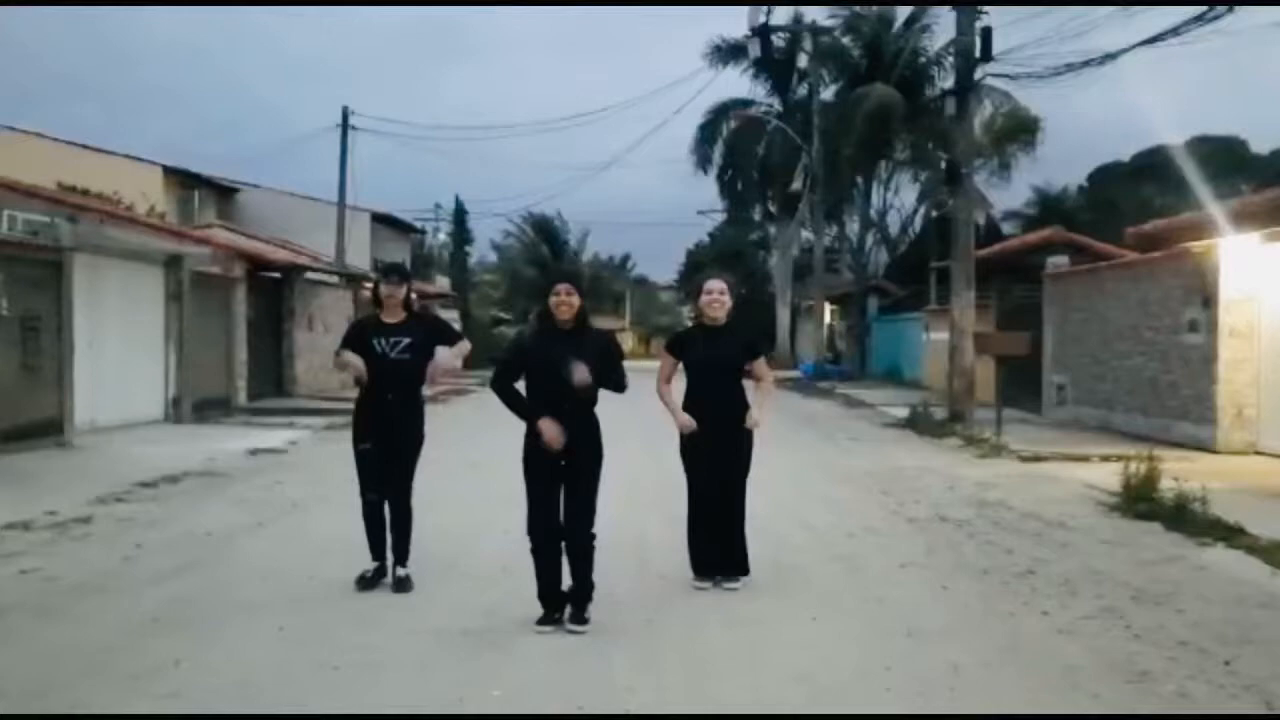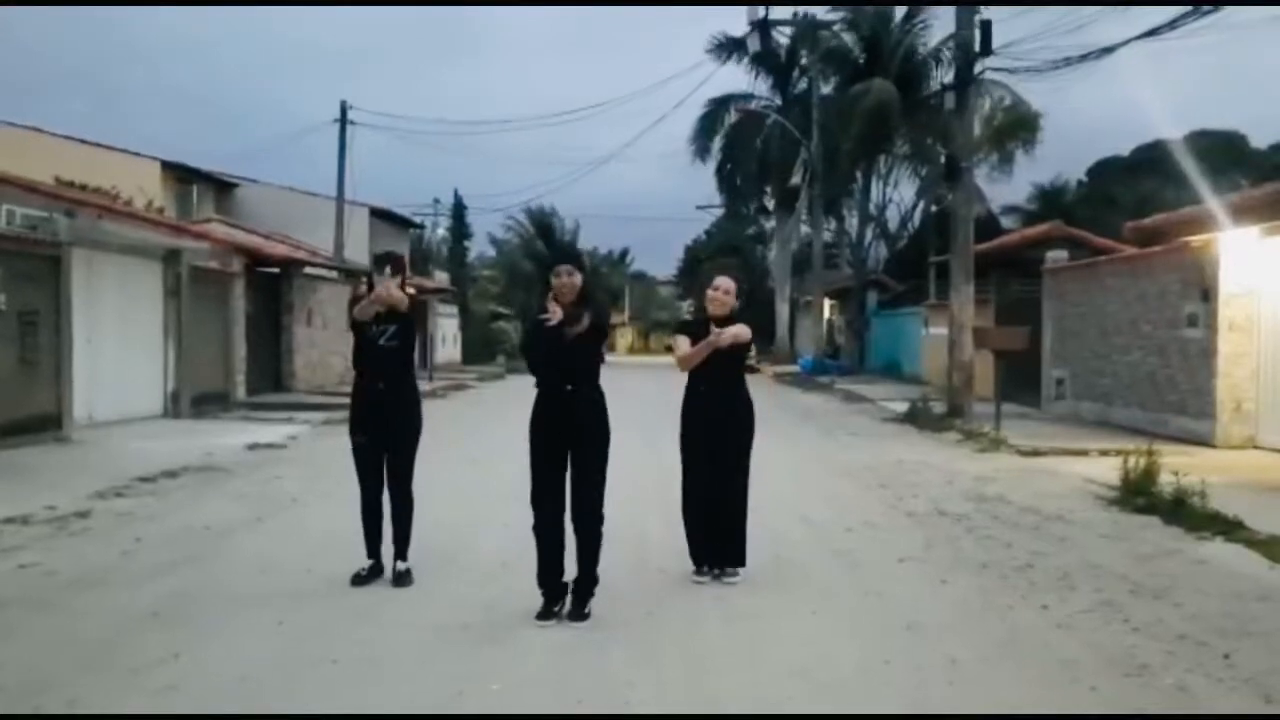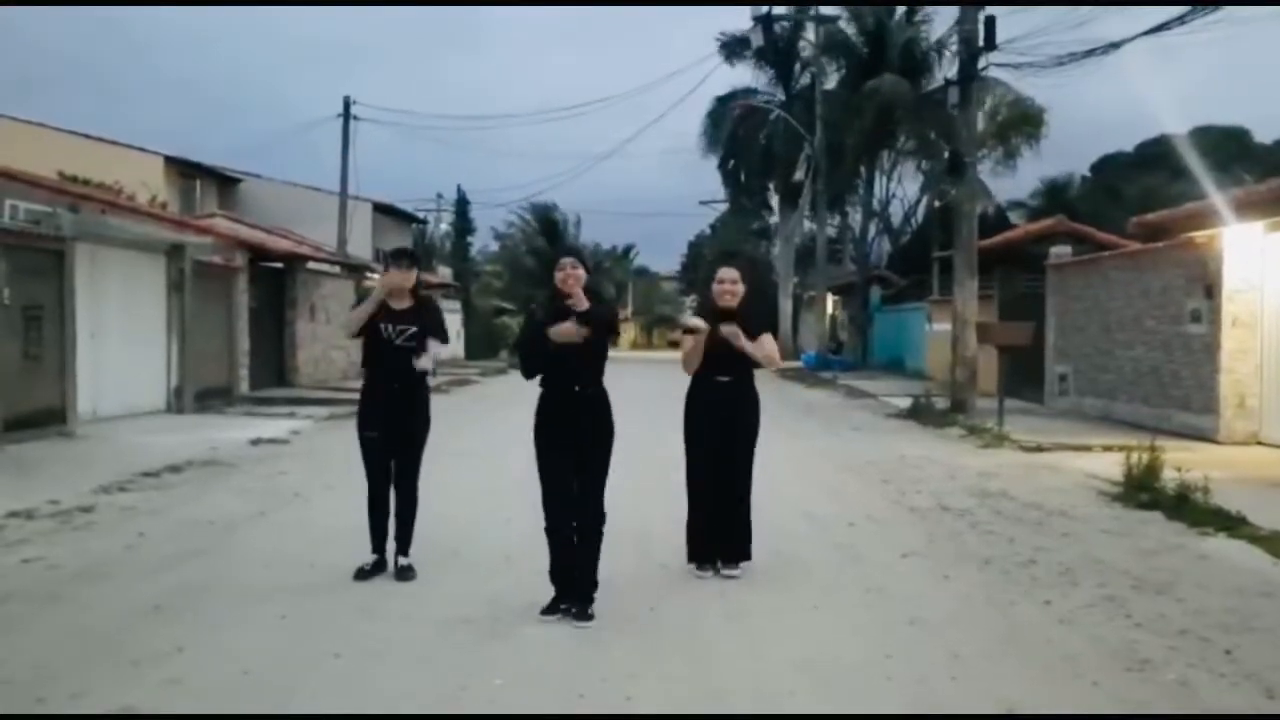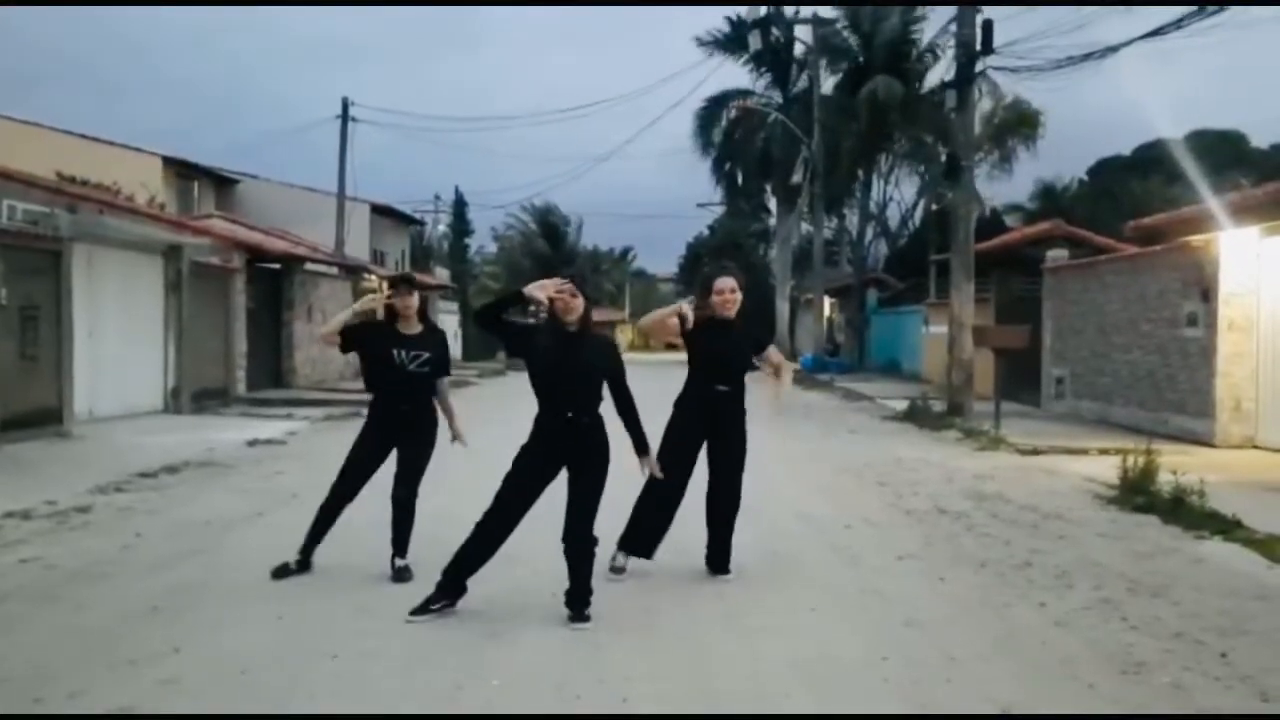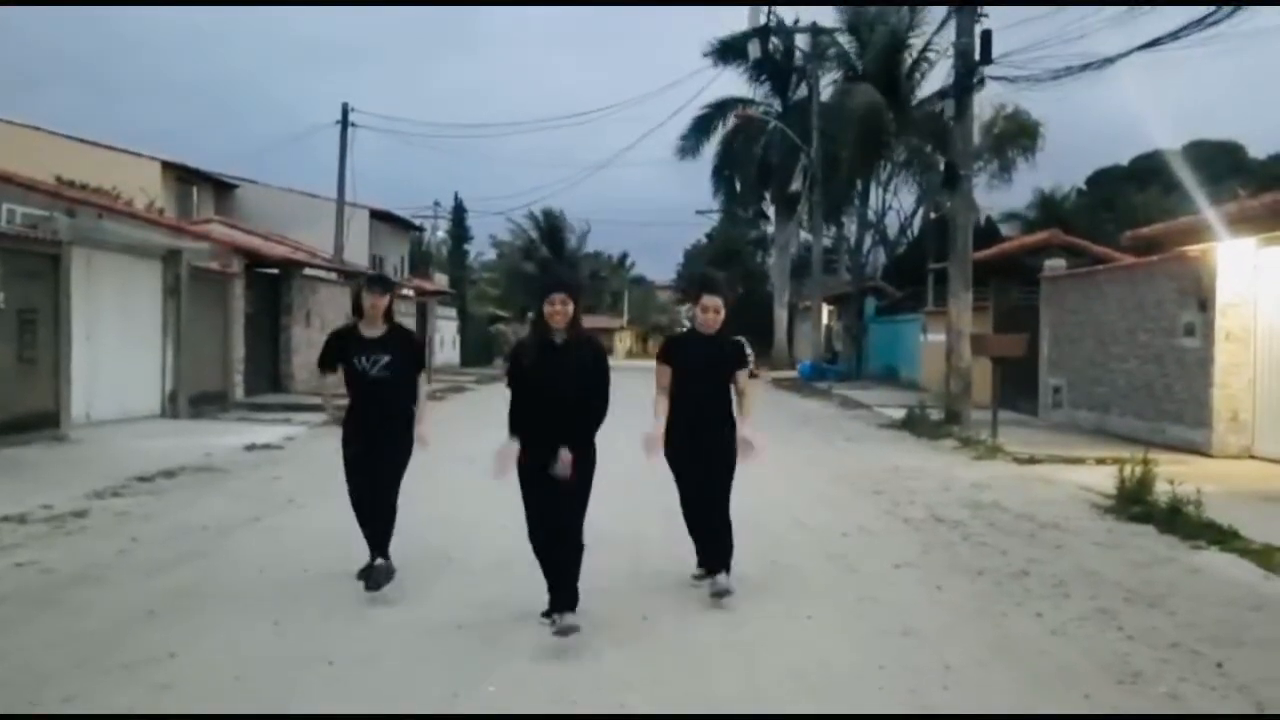
dt=0.7s
person 1, frame 1
left shoulder: (599, 341)
right shoulder: (529, 341)
left elbow: (619, 383)
right elbow: (500, 382)
left wrist: (591, 378)
right wrist: (536, 417)
left hip: (584, 438)
right hip: (541, 440)
left knee: (578, 525)
right knee: (542, 524)
left ankle: (580, 602)
right ankle: (551, 602)
person 1, frame 2
left shoulder: (593, 315)
right shoulder: (540, 321)
left elbow: (592, 329)
right elbow: (536, 364)
left wrist: (565, 321)
right wrist: (564, 333)
left hip: (588, 412)
right hip: (549, 412)
left knee: (587, 507)
right knee: (546, 506)
left ankle: (583, 594)
right ankle: (552, 594)
person 1, frame 3
left shoulder: (602, 311)
right shoulder: (541, 316)
left elbow: (604, 325)
right elbow: (528, 368)
left wrist: (585, 311)
right wrist: (550, 339)
left hip: (593, 411)
right hip: (553, 413)
left knee: (588, 508)
right knee: (557, 507)
left ankle: (584, 595)
right ankle: (563, 590)
person 1, frame 4
left shoulder: (603, 347)
right shoulder: (536, 338)
left elbow: (622, 397)
right elbow: (484, 317)
left wrist: (642, 449)
right wrist: (525, 294)
left hip: (589, 441)
right hip: (547, 436)
left knee: (579, 531)
right knee: (500, 514)
left ankle: (579, 602)
right ankle: (449, 588)
person 1, frame 5
left shoulder: (591, 349)
right shoulder: (525, 349)
left elbow: (599, 406)
right elbow: (518, 405)
left wrist: (572, 448)
right wrist: (514, 441)
left hip: (576, 444)
right hip: (534, 444)
left knee: (568, 523)
right knee: (542, 525)
left ankle: (566, 604)
right ankle: (558, 595)
person 2, frame 1
left shoulder: (423, 323)
right shoulder: (363, 326)
left elbow: (465, 344)
right elbow: (340, 358)
left wrist: (446, 358)
right wrist: (348, 360)
left hip: (407, 417)
right hip: (370, 417)
left knee: (399, 494)
right knee: (371, 494)
left ankle: (401, 566)
right ankle: (377, 563)
person 2, frame 2
left shoulder: (405, 307)
right shoulder: (361, 302)
left elbow: (399, 301)
right elbow: (361, 314)
left wrist: (390, 293)
right wrist: (374, 297)
left hip: (403, 405)
right hip: (366, 405)
left knee: (400, 486)
right knee: (370, 488)
left ankle: (401, 560)
right ankle: (373, 560)
person 2, frame 3
left shoulder: (427, 310)
right shoulder: (374, 305)
left elbow: (436, 345)
right elbow: (352, 327)
left wrist: (426, 360)
right wrist: (378, 294)
left hip: (413, 404)
right hip: (375, 402)
left knee: (406, 481)
right knee: (377, 482)
left ankle: (403, 555)
right ankle: (377, 555)
person 2, frame 4
left shoulder: (436, 337)
right shoulder: (375, 333)
left elbow: (440, 384)
right elbow: (325, 335)
left wrist: (453, 422)
right wrist: (359, 308)
left hip: (420, 426)
right hip: (381, 421)
left knee: (404, 494)
right knee: (342, 489)
left ankle: (400, 558)
right ankle: (304, 556)
person 2, frame 5
left shoulder: (404, 338)
right shoulder: (343, 338)
left elbow: (419, 379)
right elbow: (326, 372)
left wrist: (421, 420)
right wrist: (331, 403)
left hip: (396, 427)
right hip: (357, 425)
left knee: (384, 492)
right knee: (360, 495)
left ankle: (380, 559)
right ankle: (378, 557)
person 3, frame 1
left shoulder: (743, 338)
right shoulder: (684, 338)
left elbow: (765, 378)
right elbow: (663, 382)
left wrist: (758, 409)
right wrist: (677, 413)
left hip: (735, 427)
right hip: (697, 428)
left knee: (731, 495)
right knee: (701, 495)
left ankle: (731, 567)
right ankle: (704, 567)
person 3, frame 2
left shoulder: (740, 327)
right shoulder: (688, 326)
left elbow: (742, 333)
right elbow: (682, 361)
left wrist: (726, 336)
right wrist: (710, 342)
left hip: (735, 413)
right hip: (698, 412)
left knee: (732, 484)
right knee: (698, 485)
left ankle: (729, 559)
right ankle: (703, 558)
person 3, frame 3
left shoulder: (752, 321)
right shoulder: (699, 319)
left elbow: (773, 359)
right elbow: (690, 367)
left wrist: (741, 341)
right wrist: (697, 335)
left hip: (741, 407)
right hip: (702, 406)
left knee: (736, 480)
right knee: (701, 480)
left ankle: (731, 554)
right ankle: (702, 554)
person 3, frame 4
left shoulder: (750, 335)
right shoulder: (695, 326)
left elbow: (781, 365)
right elbow: (645, 325)
left wrist: (783, 379)
right wrist: (679, 308)
left hip: (731, 416)
right hip: (691, 411)
left knee: (726, 491)
right knee: (665, 480)
left ankle: (719, 560)
right ankle: (627, 548)
person 3, frame 5
left shoulder: (734, 349)
right shoulder: (675, 345)
left elbow: (743, 395)
right elbow: (664, 393)
left wrist: (743, 428)
right wrist: (658, 428)
left hip: (720, 431)
right hip: (680, 432)
left knee: (716, 501)
right knee: (692, 499)
left ankle: (719, 570)
right ankle: (709, 561)
